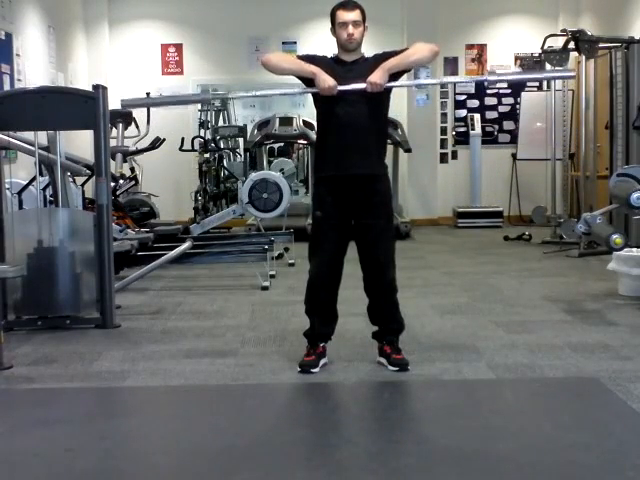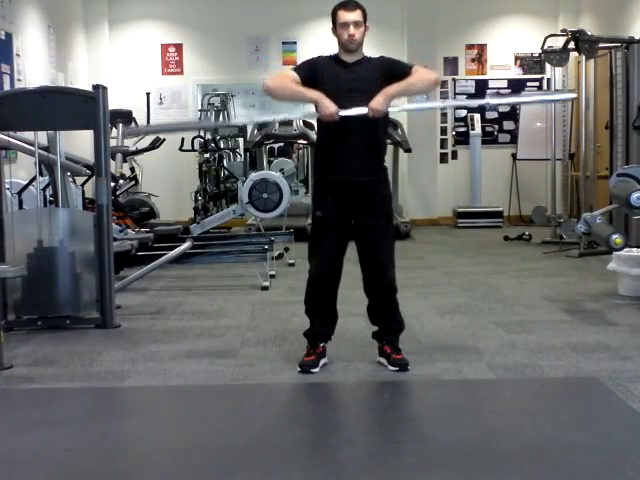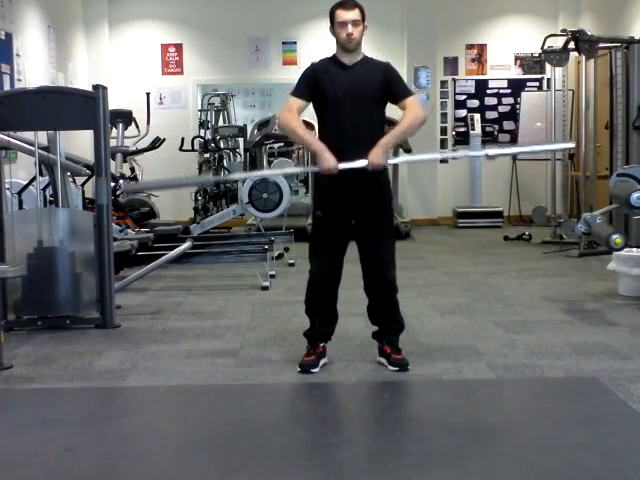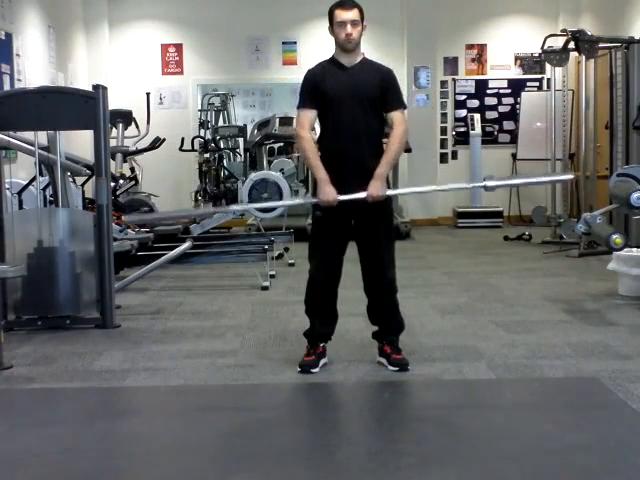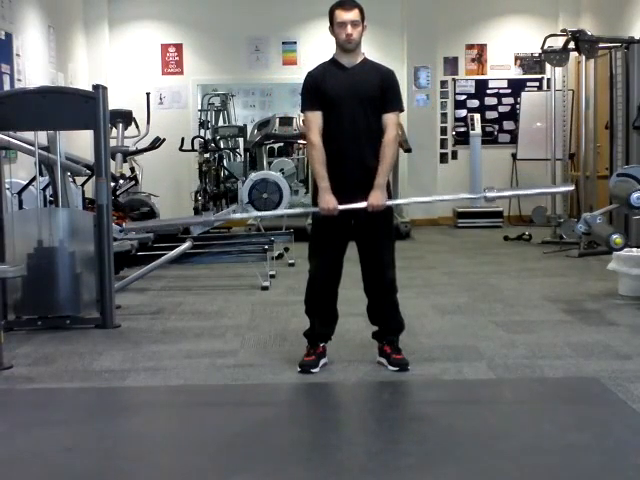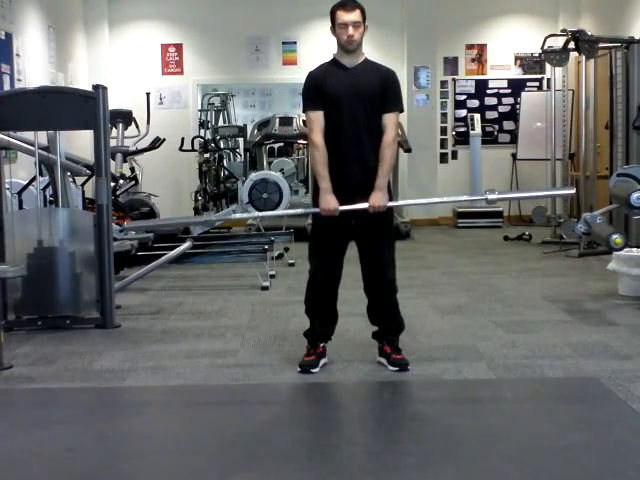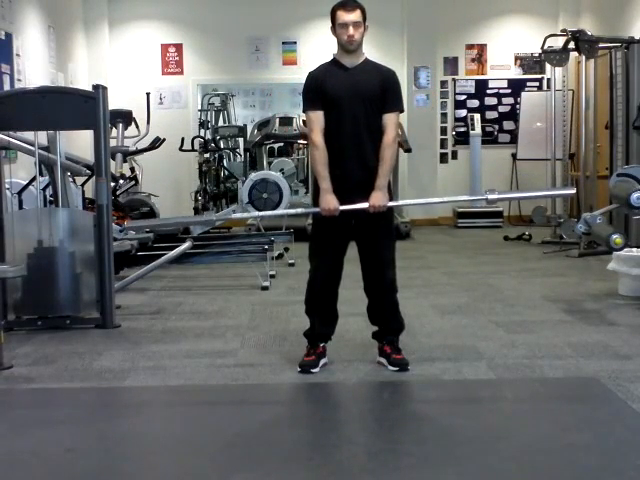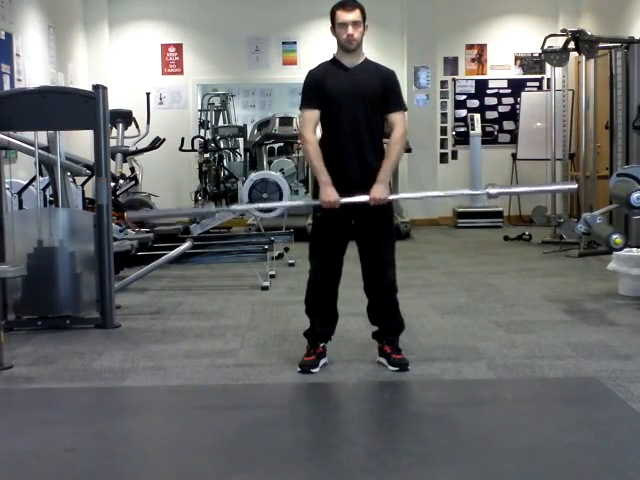
dt=0.4s
person 1, frame 1
left shoulder: (382, 62)
right shoulder: (319, 64)
left elbow: (429, 49)
right elbow: (269, 59)
left wrist: (386, 68)
right wrist: (314, 72)
left hip: (373, 182)
right hip: (330, 183)
left knee: (381, 269)
right knee: (323, 269)
left ankle: (389, 342)
right ankle: (317, 342)
person 1, frame 2
left shoulder: (383, 67)
right shoulder: (319, 67)
left elbow: (431, 78)
right elbow: (272, 84)
left wrist: (389, 93)
right wrist: (315, 96)
left hip: (372, 184)
right hip: (329, 185)
left knee: (380, 268)
right knee: (322, 269)
left ankle: (388, 342)
right ankle: (317, 343)
person 1, frame 3
left shoulder: (382, 71)
right shoulder: (318, 72)
left elbow: (418, 112)
right elbow: (286, 116)
left wrist: (386, 144)
right wrist: (317, 149)
left hip: (373, 186)
right hip: (330, 187)
left knee: (381, 268)
right knee: (323, 269)
left ankle: (388, 342)
right ankle: (317, 342)
person 1, frame 4
left shoulder: (382, 75)
right shoulder: (317, 76)
left elbow: (399, 128)
right elbow: (303, 131)
left wrist: (380, 177)
right wrist: (322, 181)
left hip: (374, 190)
right hip: (330, 190)
left knee: (380, 270)
right knee: (323, 271)
left ankle: (388, 342)
right ankle: (317, 343)
person 1, frame 5
left shoulder: (383, 76)
right shoulder: (317, 78)
left elbow: (391, 133)
right elbow: (313, 137)
left wrist: (380, 187)
right wrist: (323, 190)
left hip: (373, 191)
right hip: (330, 193)
left knee: (381, 271)
right knee: (322, 272)
left ankle: (388, 342)
right ankle: (317, 343)
person 1, frame 6
left shoulder: (384, 77)
right shoulder: (318, 78)
left elbow: (389, 135)
right elbow: (316, 137)
left wrist: (380, 188)
right wrist: (325, 191)
left hip: (373, 192)
right hip: (331, 193)
left knee: (381, 272)
right knee: (323, 273)
left ankle: (388, 342)
right ankle: (317, 343)
person 1, frame 7
left shoulder: (384, 77)
right shoulder: (318, 78)
left elbow: (390, 135)
right elbow: (316, 137)
left wrist: (381, 188)
right wrist: (325, 191)
left hip: (374, 192)
right hip: (331, 193)
left knee: (381, 272)
right knee: (323, 272)
left ankle: (388, 342)
right ankle: (317, 343)
person 1, frame 8
left shoulder: (384, 76)
right shoulder: (318, 77)
left elbow: (399, 131)
right elbow: (307, 133)
left wrist: (383, 181)
right wrist: (324, 183)
left hip: (374, 191)
right hip: (331, 191)
left knee: (381, 271)
right knee: (323, 272)
left ankle: (388, 342)
right ankle: (317, 343)
